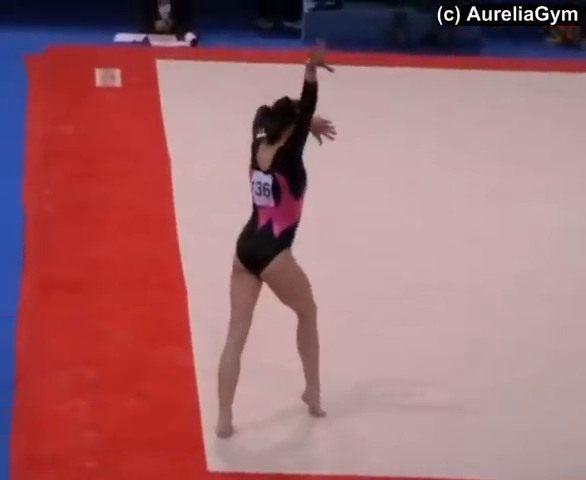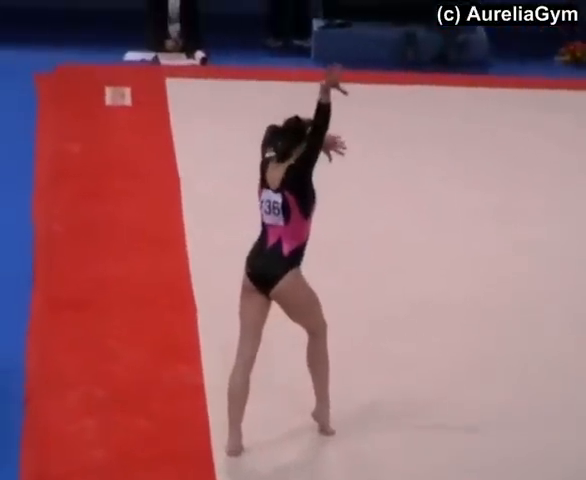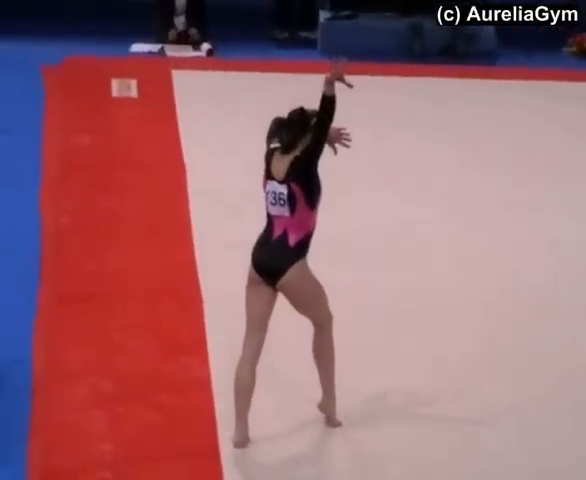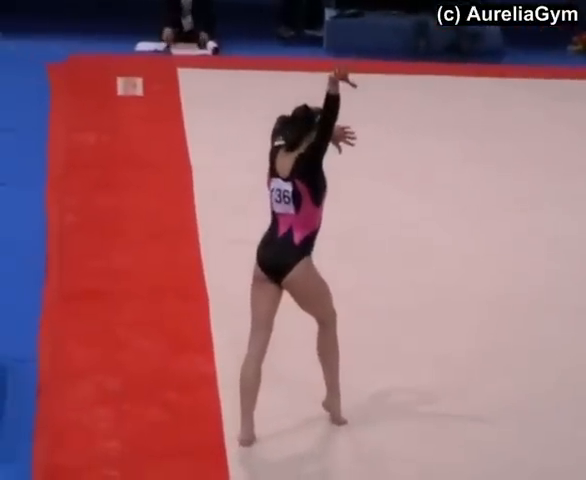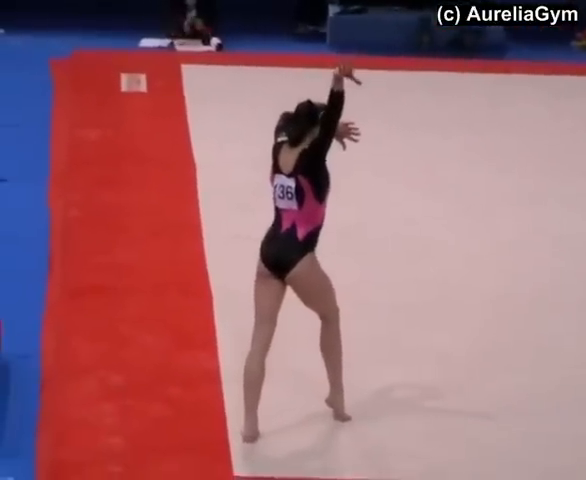
dt=0.4s
person 1, frame 1
left shoulder: (258, 148)
right shoulder: (288, 156)
left elbow: (265, 114)
right elbow: (303, 118)
left wrist: (308, 122)
right wrist: (311, 72)
left hip: (245, 249)
right hip: (273, 254)
left knee: (235, 335)
right knee: (307, 313)
left ankle: (224, 418)
right ankle: (313, 393)
person 1, frame 2
left shoulder: (267, 166)
right shoulder: (298, 174)
left elbow: (274, 133)
right elbow: (317, 137)
left wrist: (319, 140)
right wrist: (326, 93)
left hip: (255, 267)
right hip: (282, 273)
left knee: (245, 353)
right knee: (317, 330)
left ankle: (234, 437)
right ankle: (322, 411)
person 1, frame 3
left shoulder: (272, 157)
right shoulder: (303, 165)
left elbow: (283, 127)
right elbow: (321, 129)
left wrist: (324, 134)
right wrist: (331, 85)
left hip: (260, 259)
right hip: (288, 264)
left knee: (251, 345)
right knee: (323, 322)
left ankle: (240, 429)
right ankle: (329, 403)
person 1, frame 4
left shoulder: (276, 156)
right shoulder: (308, 163)
left elbow: (286, 127)
right elbow: (325, 129)
left wrist: (329, 132)
right wrist: (334, 87)
left hip: (266, 256)
right hip: (293, 261)
left knee: (256, 343)
right knee: (327, 320)
left ankle: (246, 427)
right ankle: (333, 401)
person 1, frame 5
left shoulder: (279, 151)
right shoulder: (311, 158)
left elbow: (293, 124)
right elbow: (328, 124)
left wrist: (332, 130)
right wrist: (338, 84)
left hip: (269, 252)
right hip: (297, 256)
left knee: (260, 338)
right knee: (330, 317)
left ankle: (249, 423)
right ankle: (336, 397)
